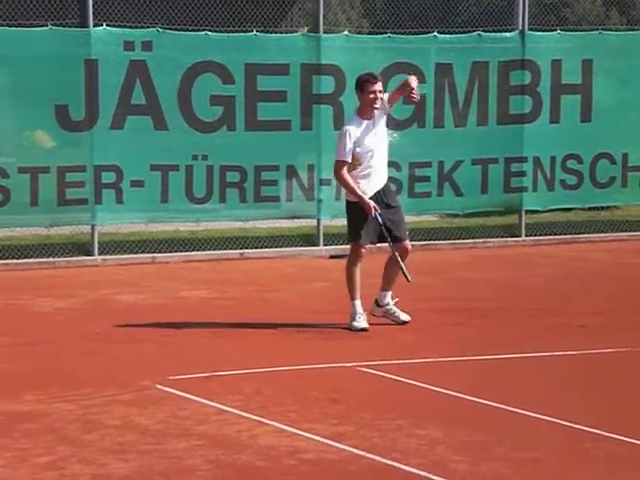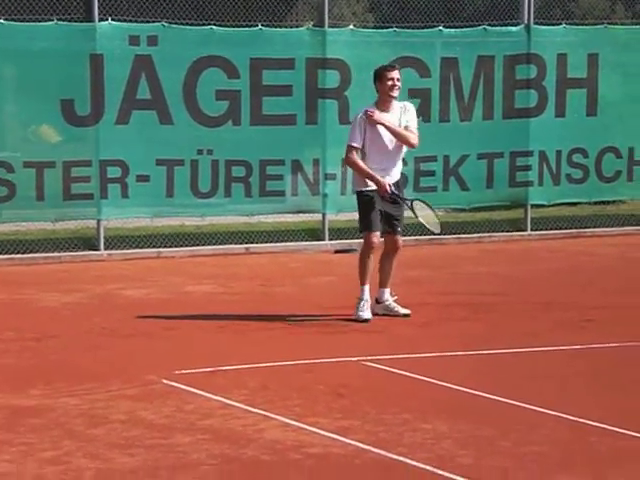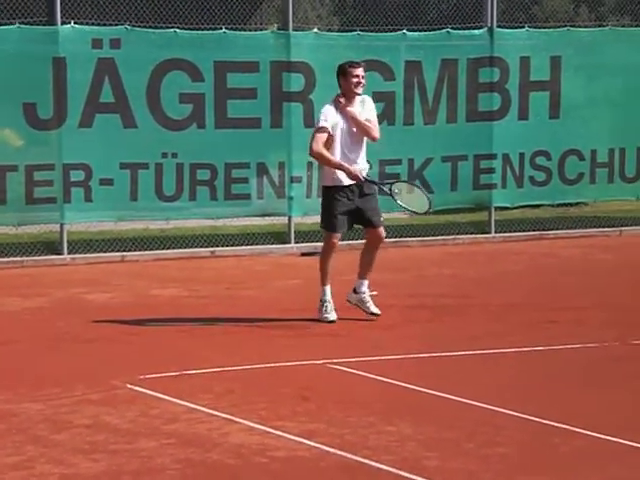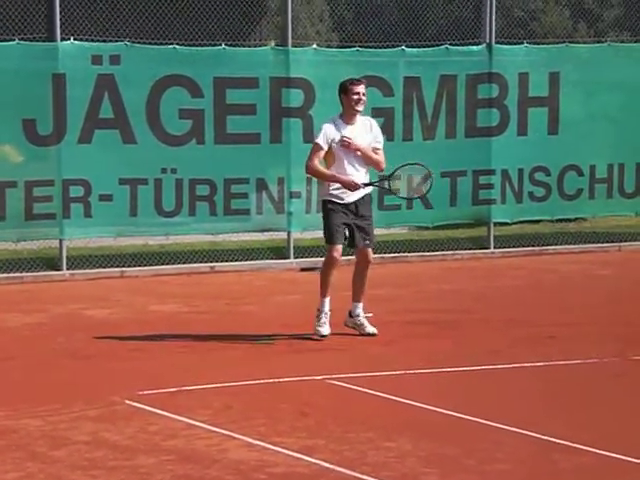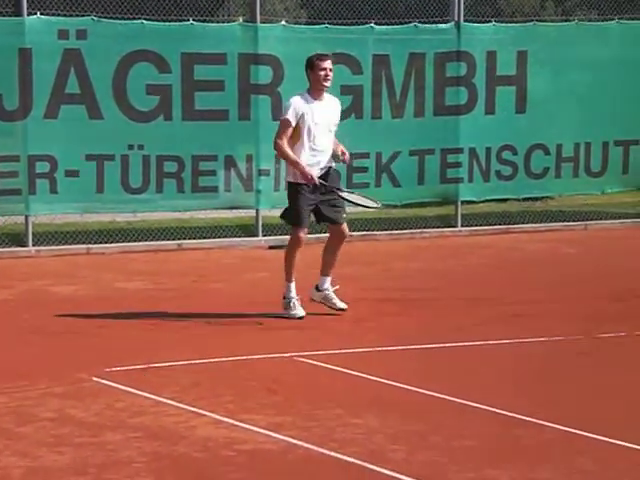
dt=0.4s
person 1, frame 1
left shoulder: (382, 109)
right shoulder: (350, 130)
left elbow: (408, 85)
right elbow: (339, 172)
left wrist: (410, 85)
right wrist: (362, 199)
left hip: (384, 191)
right hip: (359, 198)
left knee: (403, 248)
right knee: (358, 253)
left ankle: (383, 302)
right ankle: (356, 312)
person 1, frame 2
left shoulder: (406, 109)
right shoulder: (363, 118)
left elbow: (413, 142)
right elbow: (350, 157)
left wrist: (384, 122)
right wrist: (376, 179)
left hip: (393, 185)
right hip: (368, 187)
left knee: (394, 243)
right knee: (372, 240)
left ankle: (383, 299)
right ankle: (364, 298)
person 1, frame 3
left shoulder: (366, 103)
right shoulder: (329, 111)
left elbow: (374, 135)
right elbow: (315, 149)
left wrist: (349, 112)
right wrist: (344, 168)
left hip: (362, 181)
right hip: (336, 185)
left knee: (377, 235)
right knee: (332, 241)
left ankle: (360, 291)
right ankle: (326, 298)
person 1, frame 4
left shoulder: (370, 125)
right shoulder: (329, 128)
left elbow: (381, 165)
right elbow: (311, 166)
left wrist: (361, 149)
right wrist: (341, 179)
left hip: (361, 200)
right hip: (334, 200)
left knee: (366, 257)
right knee: (334, 254)
left ankle: (355, 314)
right ankle: (323, 311)
person 1, frame 5
left shoulder: (335, 104)
right shoulder: (297, 104)
right elbow: (279, 142)
left wrist: (340, 149)
right wrist: (300, 167)
left hip: (327, 176)
right hip: (301, 179)
left knee: (341, 231)
right knee: (299, 236)
left ankle: (323, 288)
right ankle: (291, 296)
